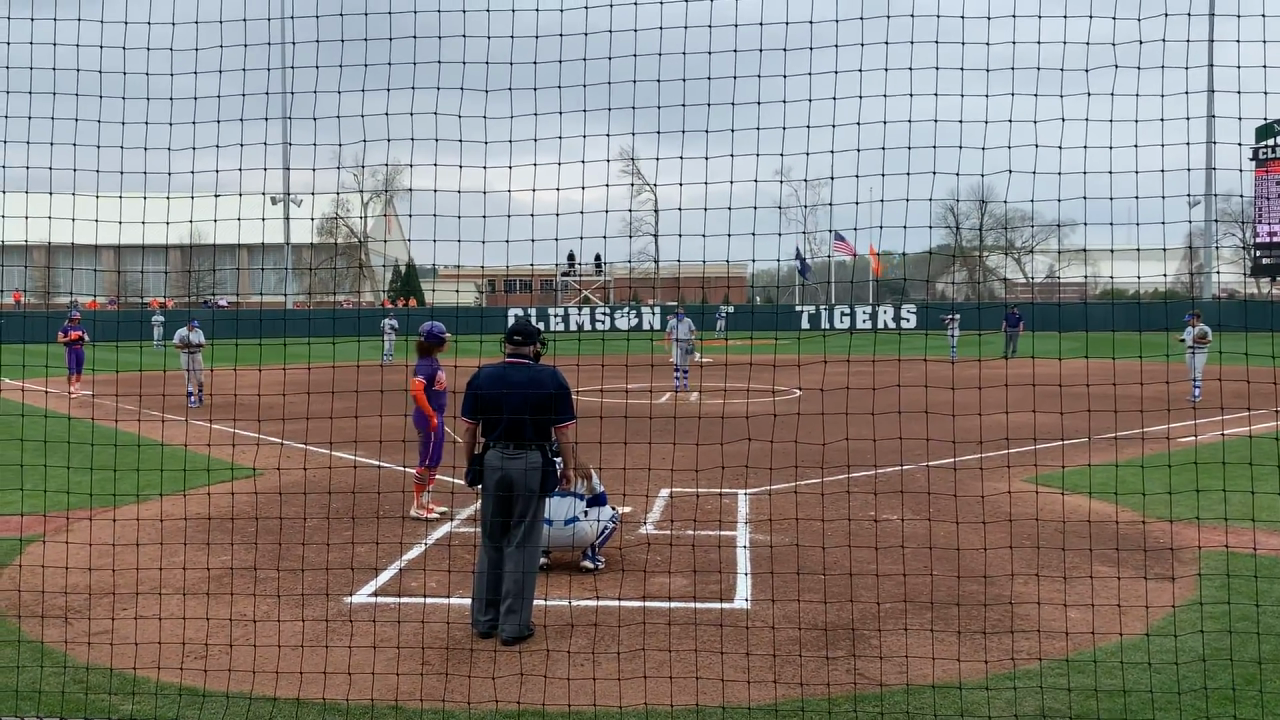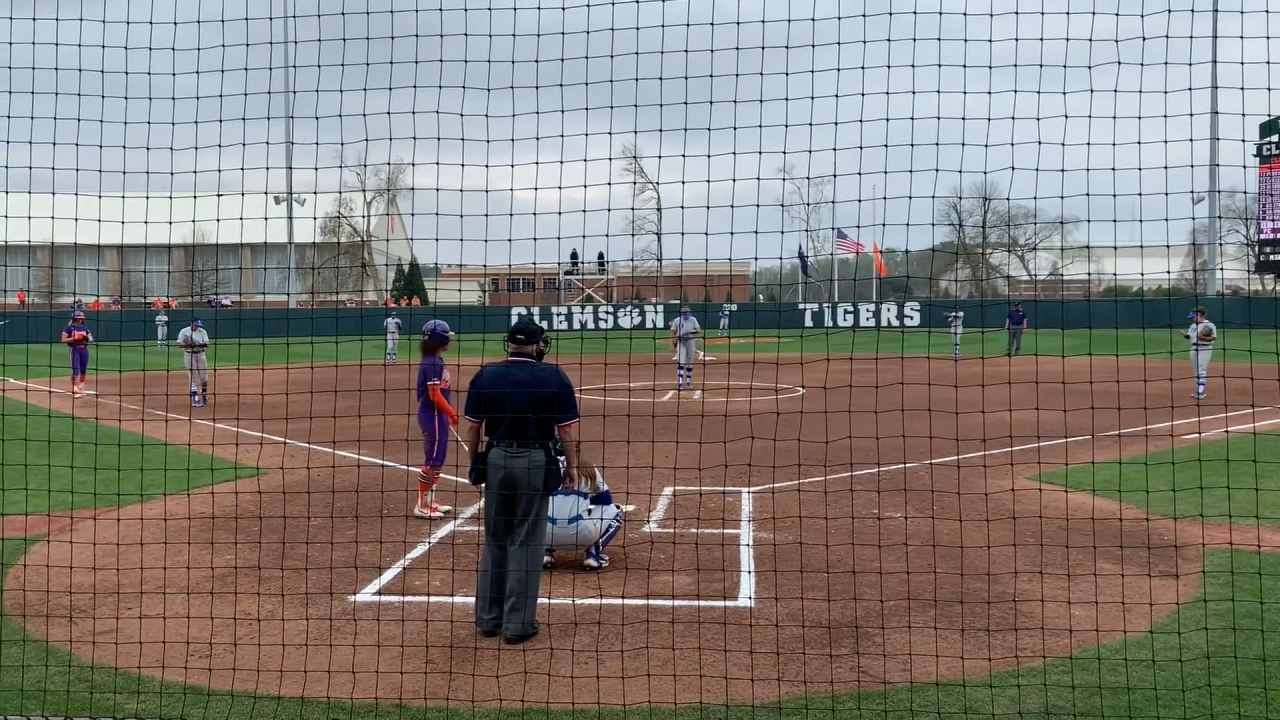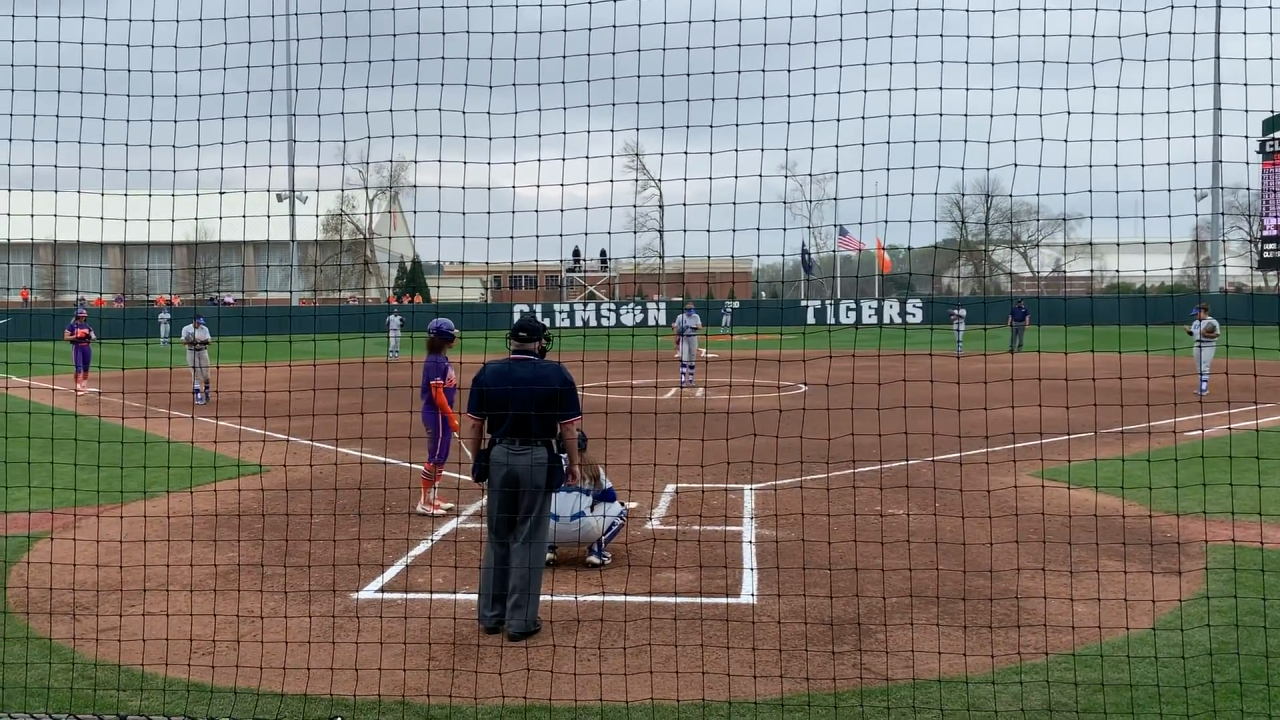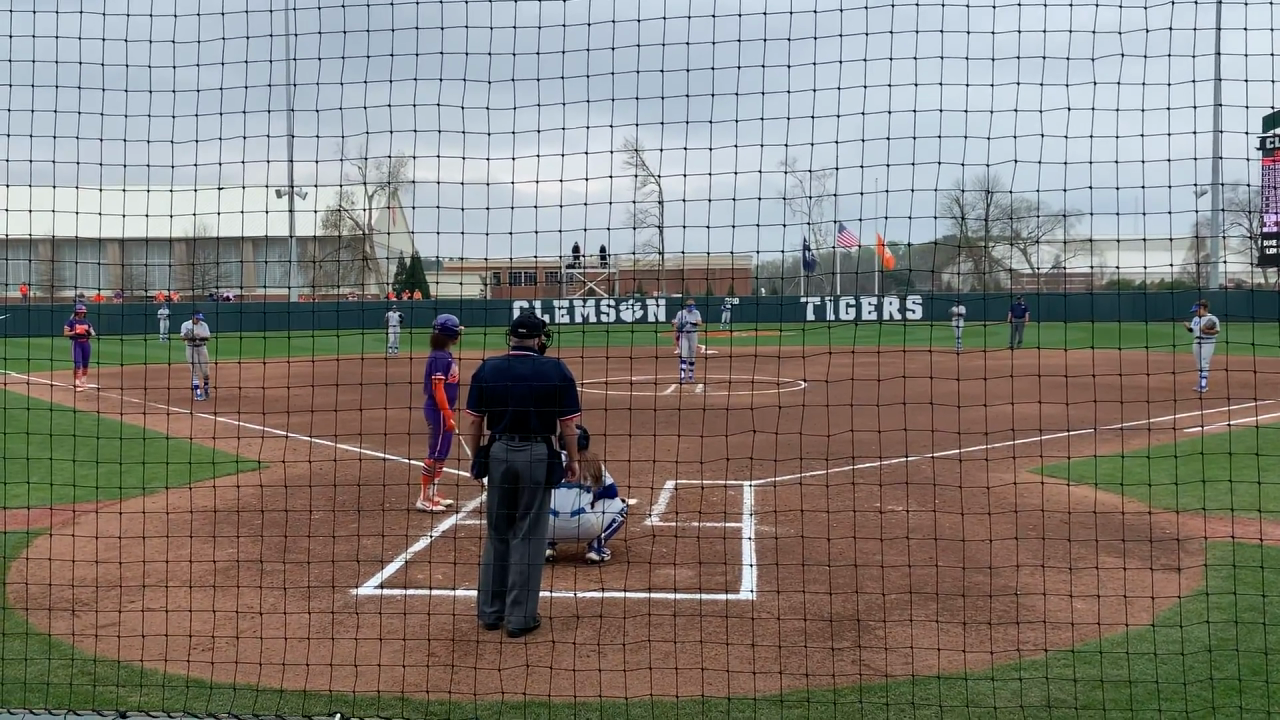
dt=0.3s
person 1, frame 1
left shoulder: (482, 377)
right shoulder: (550, 378)
left elbow: (469, 428)
right elbow: (563, 431)
left wrist: (470, 465)
right wrist: (568, 467)
left hip: (492, 461)
right hip: (532, 464)
left knee: (490, 541)
right knee: (523, 544)
left ankle: (484, 619)
right ankle: (514, 625)
person 1, frame 2
left shoulder: (485, 375)
right shoulder: (554, 376)
left elbow: (472, 427)
right elbow: (566, 430)
left wrist: (474, 464)
right wrist: (571, 465)
left hip: (496, 460)
right hip: (535, 462)
left knee: (494, 540)
right knee: (527, 542)
left ankle: (488, 618)
right ankle: (518, 623)
person 1, frame 3
left shoulder: (488, 372)
right shoulder: (556, 374)
left elbow: (475, 424)
right elbow: (568, 426)
left wrist: (477, 461)
right wrist: (573, 462)
left hip: (499, 457)
right hip: (538, 459)
left knee: (497, 537)
right knee: (530, 539)
left ankle: (491, 615)
right ankle: (521, 620)
person 1, frame 4
left shoulder: (487, 369)
right shoulder: (556, 370)
left elbow: (475, 421)
right elbow: (567, 424)
left wrist: (477, 458)
right wrist: (572, 459)
left hip: (498, 454)
right hip: (537, 456)
left knee: (497, 534)
right knee: (529, 536)
left ankle: (490, 611)
right ankle: (520, 617)
person 2, frame 1
left shoulder: (432, 361)
right shoulder: (427, 364)
right elbow: (416, 390)
right wrist: (430, 415)
left hip: (436, 416)
right hip: (428, 417)
left knee: (434, 460)
right knee: (426, 461)
left ankle: (426, 502)
right ankle: (418, 507)
person 2, frame 2
left shoulder: (435, 360)
right shoulder: (432, 363)
right elbow: (435, 395)
left wrist: (448, 414)
right wrist: (452, 414)
left hip: (437, 415)
right hip: (432, 415)
left knee: (438, 459)
right knee: (432, 460)
left ankle: (430, 501)
right ankle: (421, 505)
person 2, frame 3
left shoulder: (441, 359)
right shoulder: (436, 361)
right elbow: (437, 394)
left wrist: (449, 416)
right wrist: (452, 417)
left hip: (440, 414)
right hip: (436, 414)
left knee: (441, 456)
right knee: (435, 457)
left ankle: (432, 498)
right ankle: (424, 503)
person 2, frame 4
left shoulder: (445, 355)
right shoulder: (439, 357)
right elbow: (438, 390)
right wrist: (448, 416)
left hip: (444, 409)
right hip: (438, 410)
left knee: (442, 453)
right knee: (435, 453)
left ankle: (432, 494)
right ankle: (424, 499)
